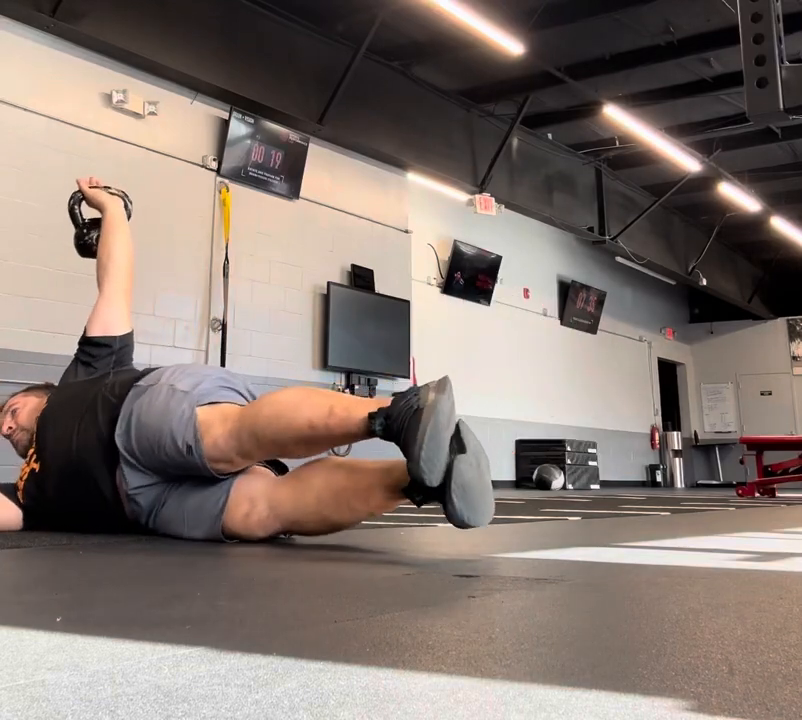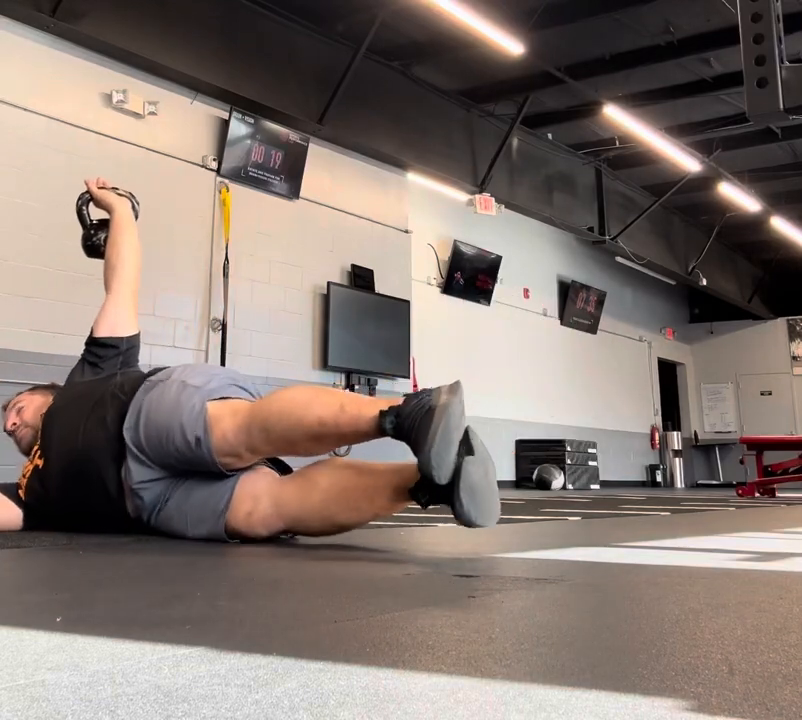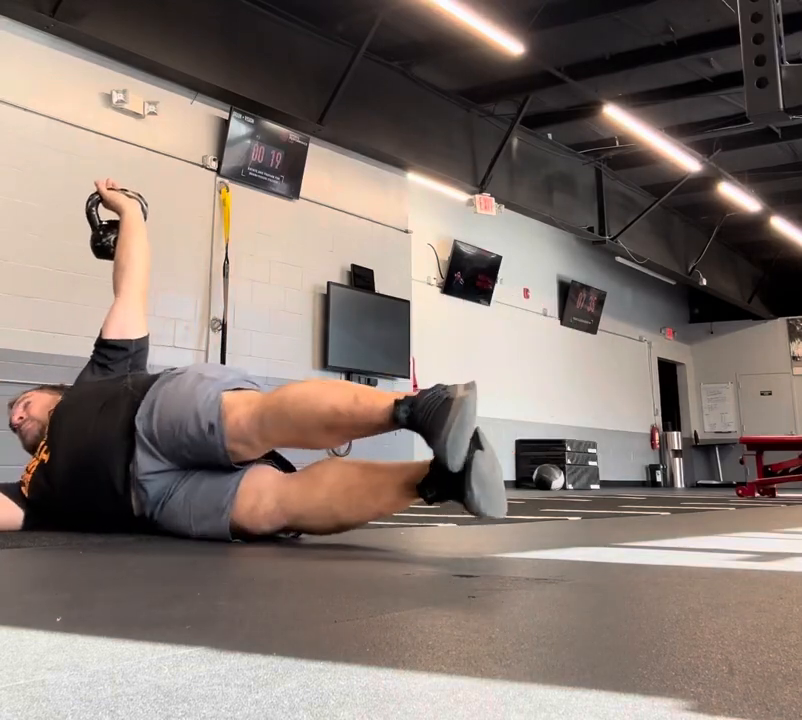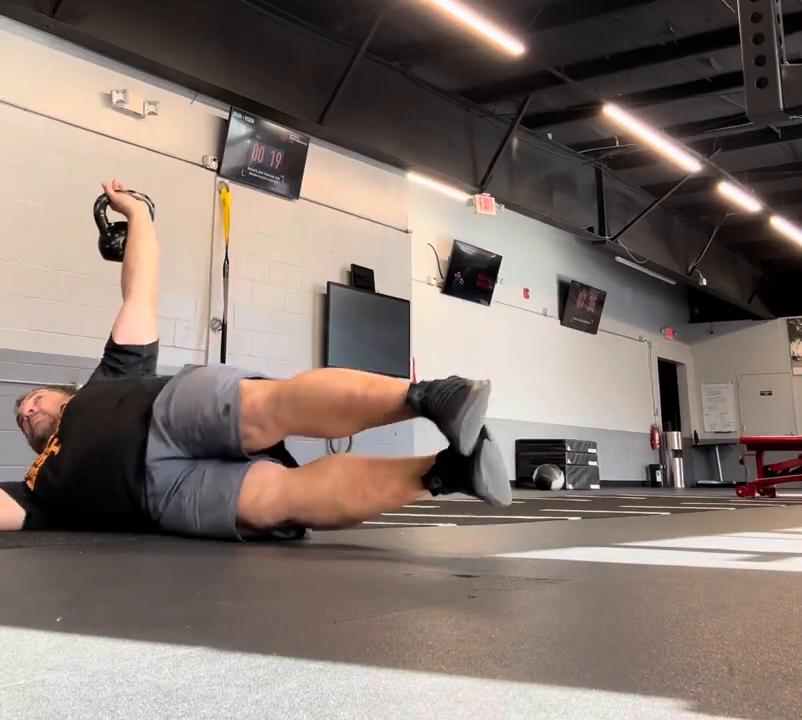
dt=0.1s
person 1, frame 1
left shoulder: (86, 375)
left elbow: (113, 290)
left wrist: (111, 209)
right hip: (157, 494)
left knee: (232, 434)
right knee: (260, 510)
left ankle: (399, 414)
right ankle: (426, 479)
person 1, frame 2
left shoulder: (92, 376)
left elbow: (121, 291)
left wrist: (119, 210)
right hip: (162, 493)
left knee: (240, 429)
right knee: (263, 508)
left ankle: (408, 414)
right ankle: (433, 481)
person 1, frame 3
left shoulder: (101, 378)
right shoulder: (41, 490)
left elbow: (129, 294)
left wrist: (129, 211)
right hip: (166, 489)
left knee: (254, 417)
right knee: (271, 504)
left ankle: (417, 407)
right ankle: (441, 477)
person 1, frame 4
left shoulder: (113, 380)
right shoulder: (46, 488)
left elbow: (139, 296)
left wrist: (137, 213)
right hip: (172, 487)
left knee: (265, 407)
right knee: (274, 499)
left ankle: (427, 397)
right ankle: (447, 471)
